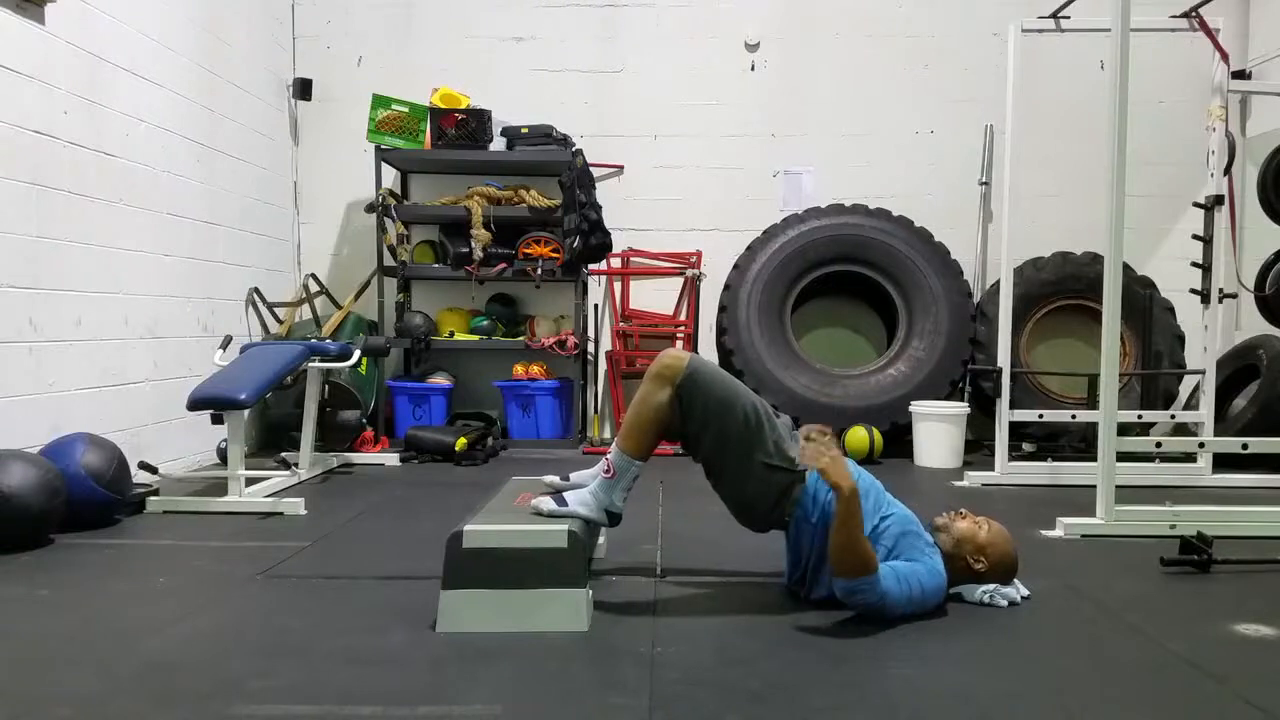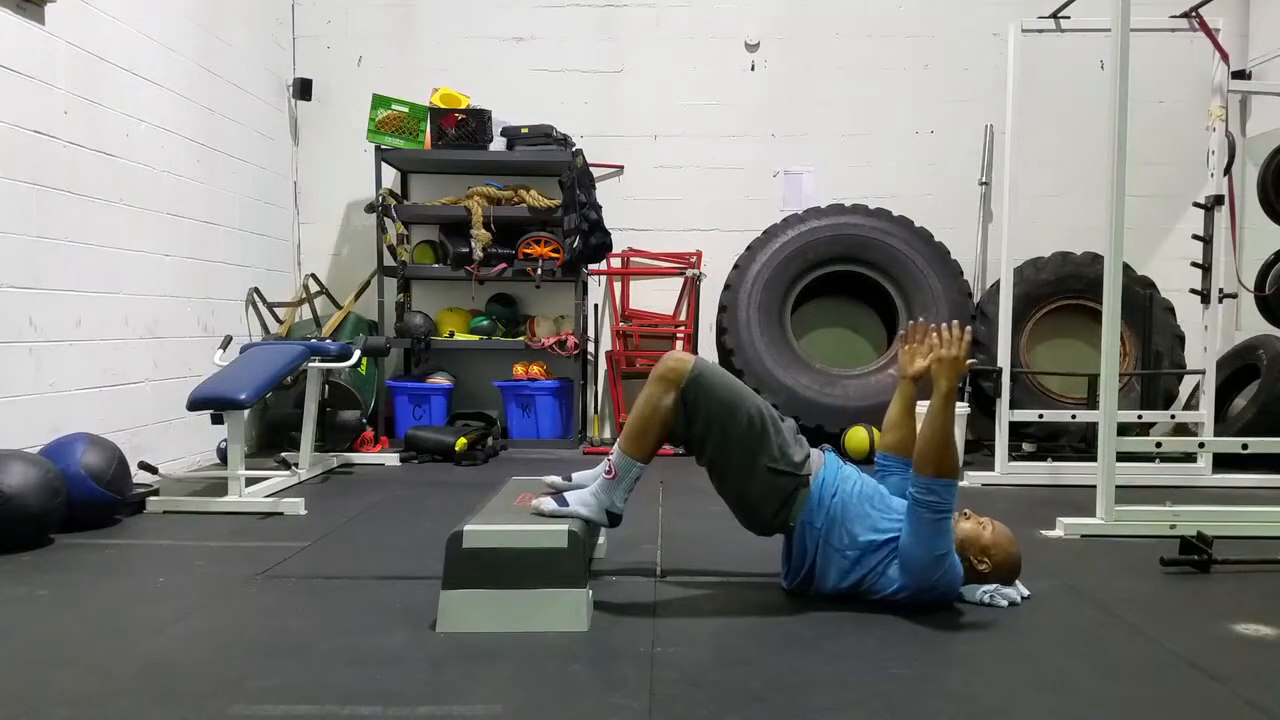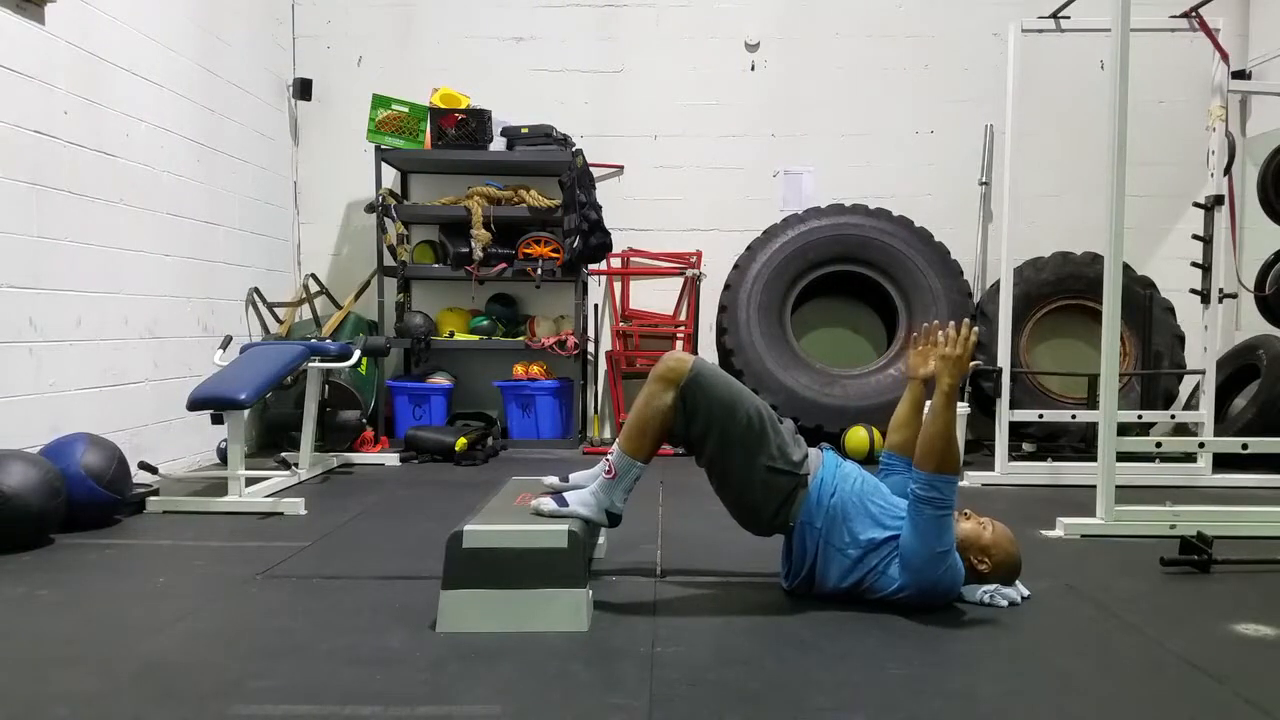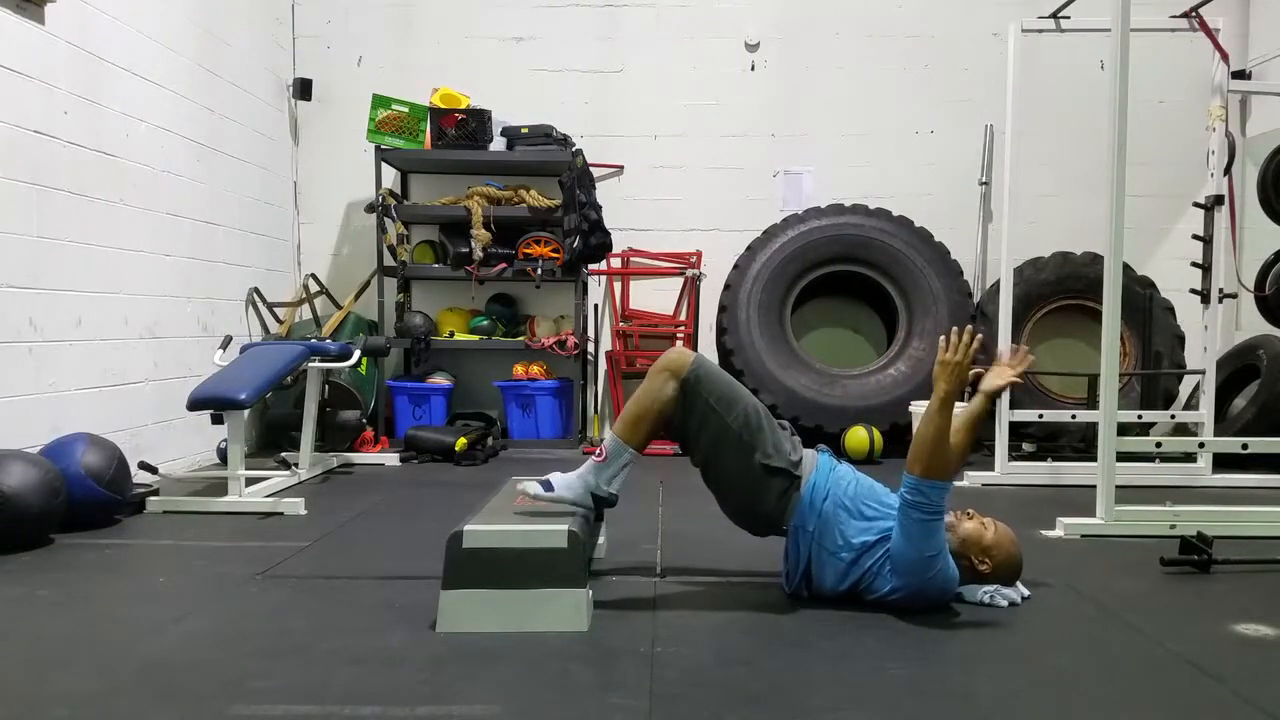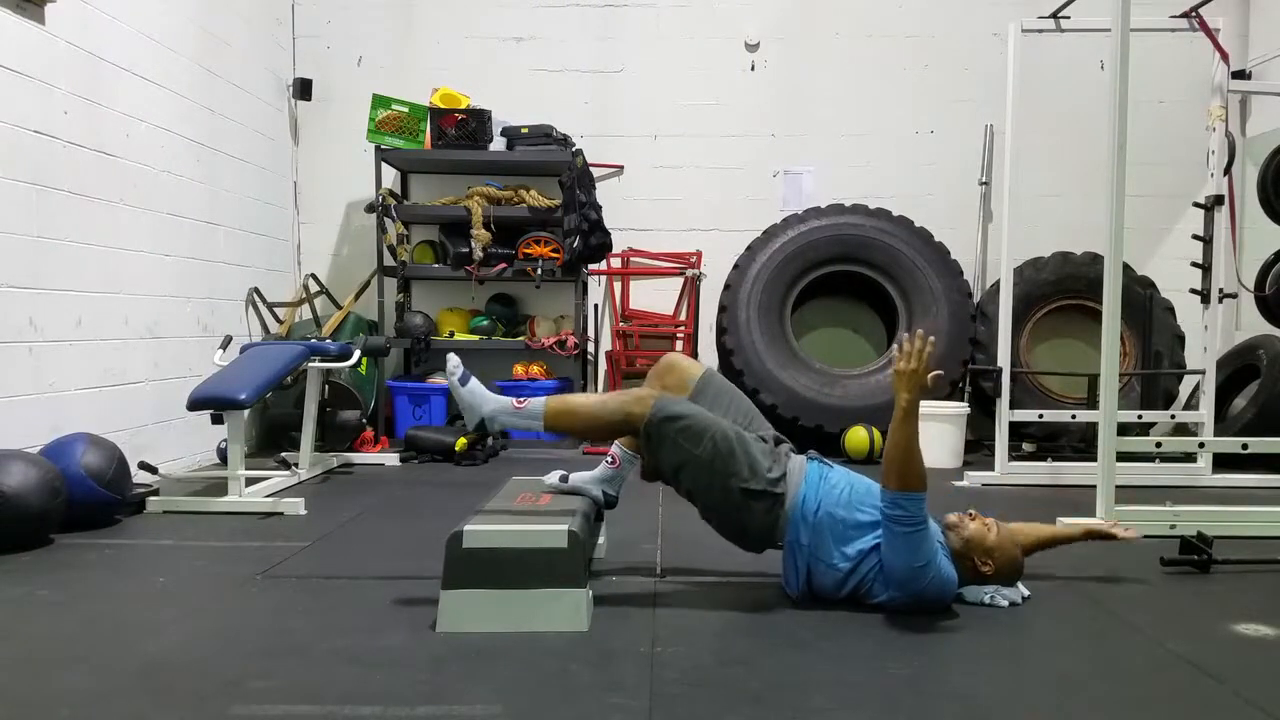
dt=0.7s
person 1, frame 1
left shoulder: (927, 579)
right shoulder: (922, 547)
left elbow: (855, 582)
left wrist: (846, 490)
left hip: (783, 482)
right hip: (795, 473)
left knee: (672, 370)
right knee: (678, 386)
left ankle: (604, 497)
right ankle: (607, 477)
person 1, frame 2
left shoulder: (936, 575)
right shoulder: (910, 522)
left elbow: (934, 488)
right elbow: (894, 465)
left wrist: (945, 390)
right wrist: (908, 383)
left hip: (787, 487)
right hip: (804, 471)
left knee: (677, 371)
right knee: (679, 387)
left ankle: (606, 497)
right ankle: (609, 476)
person 1, frame 3
left shoulder: (936, 573)
right shoulder: (910, 521)
left elbow: (936, 486)
right elbow: (899, 465)
left wrist: (947, 390)
right wrist: (918, 383)
left hip: (786, 489)
right hip: (801, 475)
left knee: (676, 371)
right knee: (680, 385)
left ankle: (604, 497)
right ankle: (608, 476)
person 1, frame 4
left shoulder: (929, 575)
right shoulder: (935, 541)
left elbow: (926, 493)
right elbow: (927, 479)
left wrist: (946, 395)
right wrist: (984, 398)
left hip: (781, 487)
right hip: (799, 474)
left knee: (677, 366)
right knee: (676, 383)
left ankle: (593, 482)
right ankle: (599, 475)
person 1, frame 5
left shoulder: (928, 576)
right shoulder: (944, 546)
left elbow: (902, 502)
right elbow: (1015, 533)
left wrist: (907, 403)
right wrist: (1084, 528)
left hip: (766, 495)
right hip: (783, 467)
left knee: (639, 406)
right knee: (671, 367)
left ankle: (496, 411)
right ankle: (606, 480)
